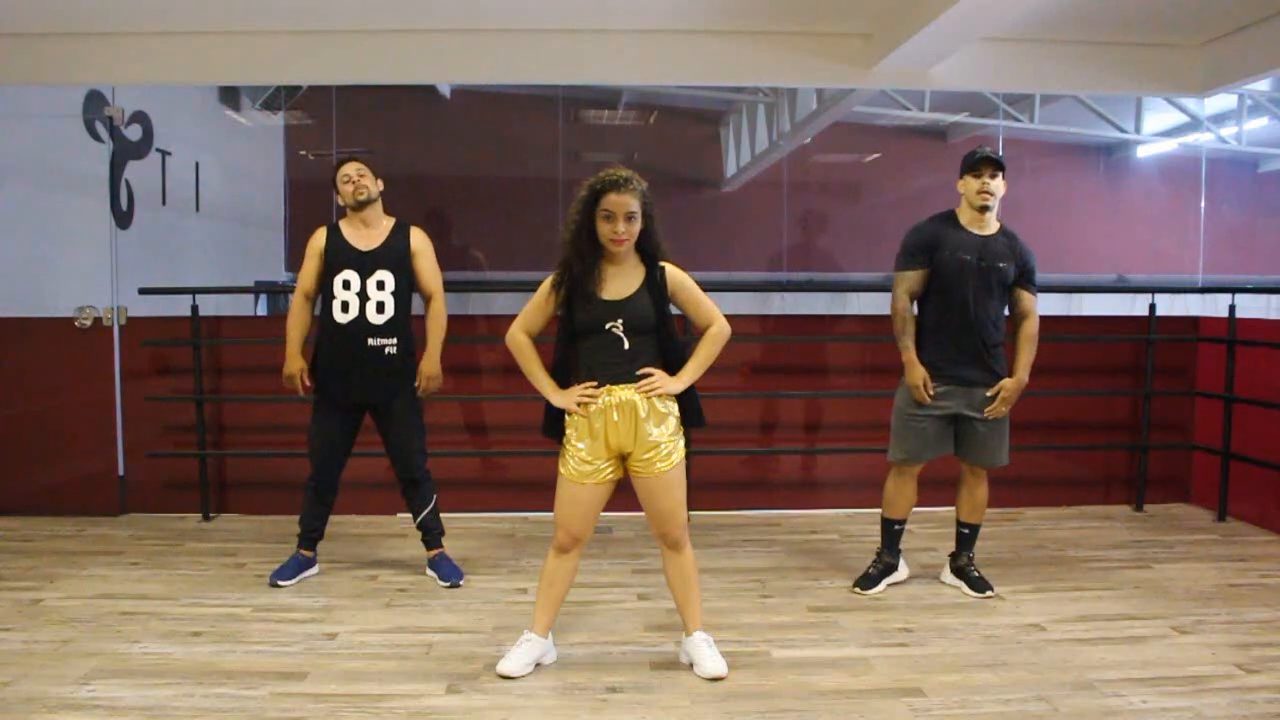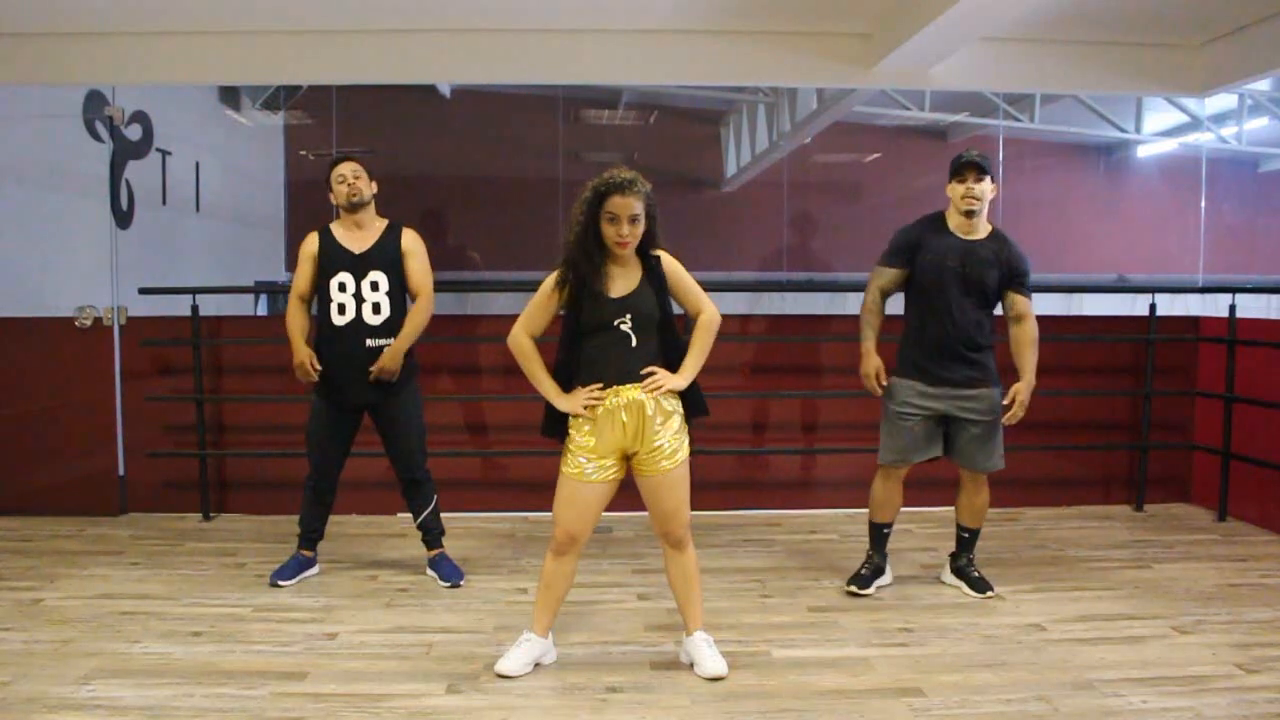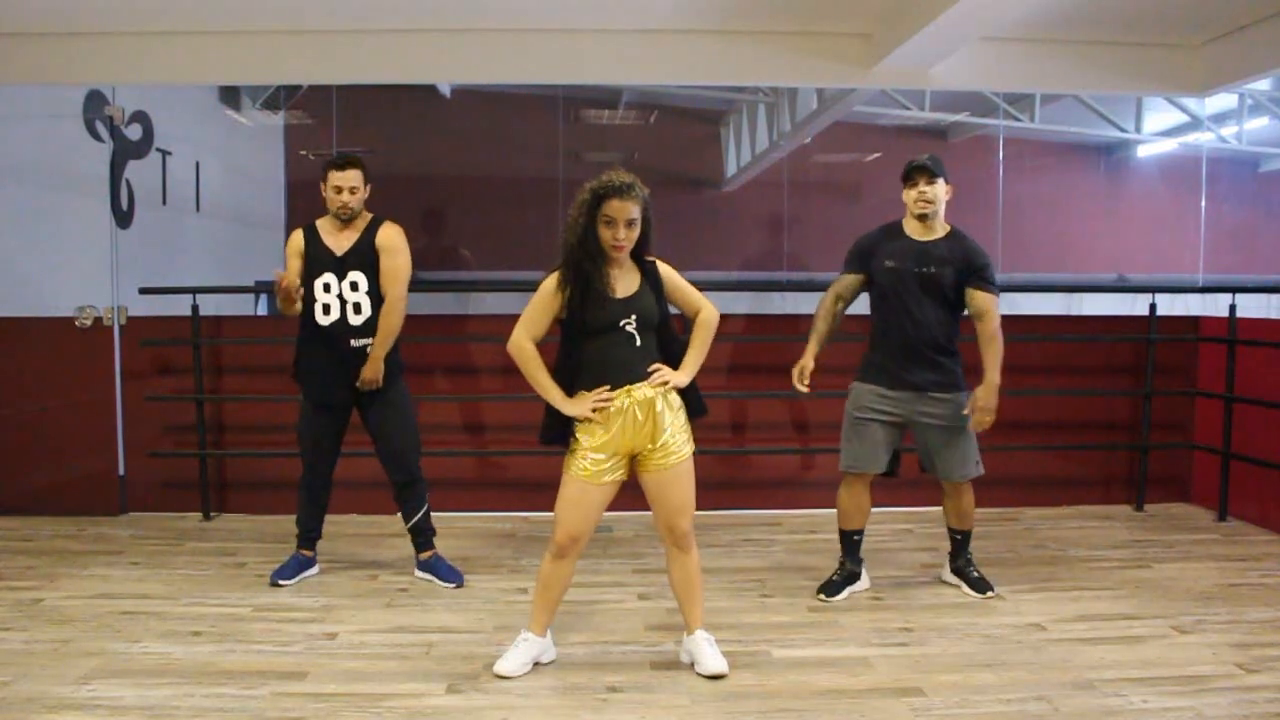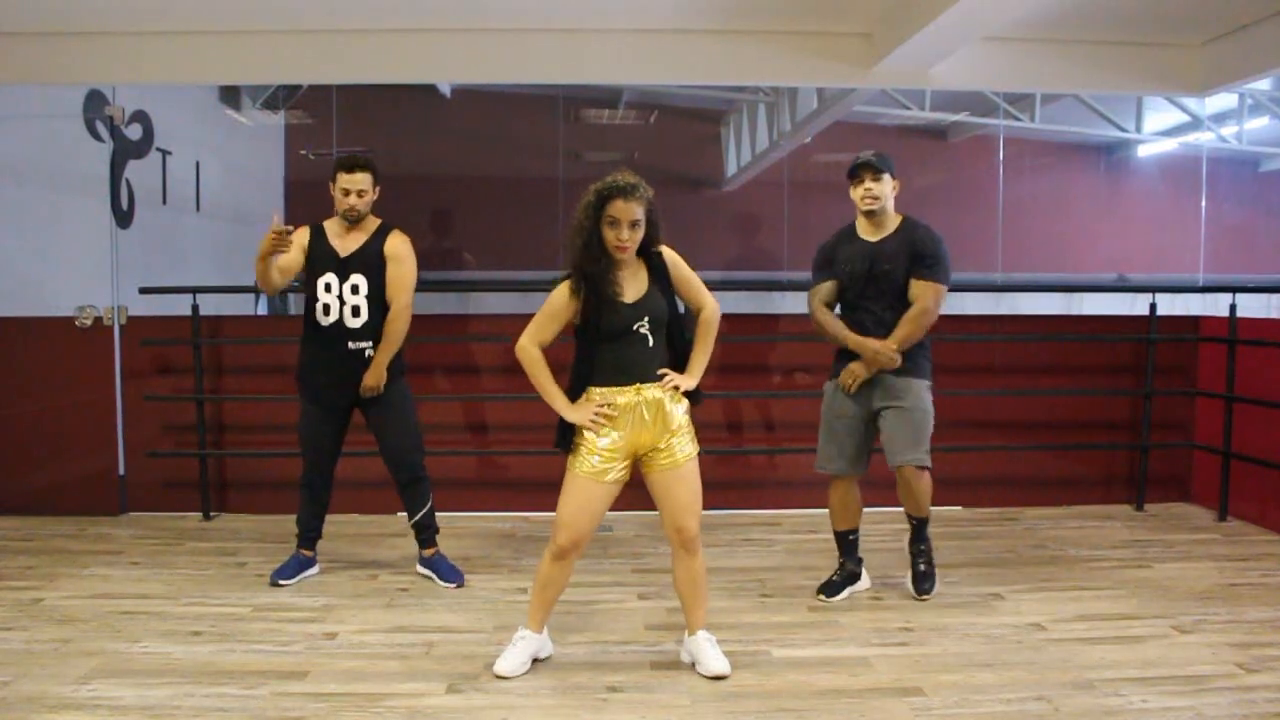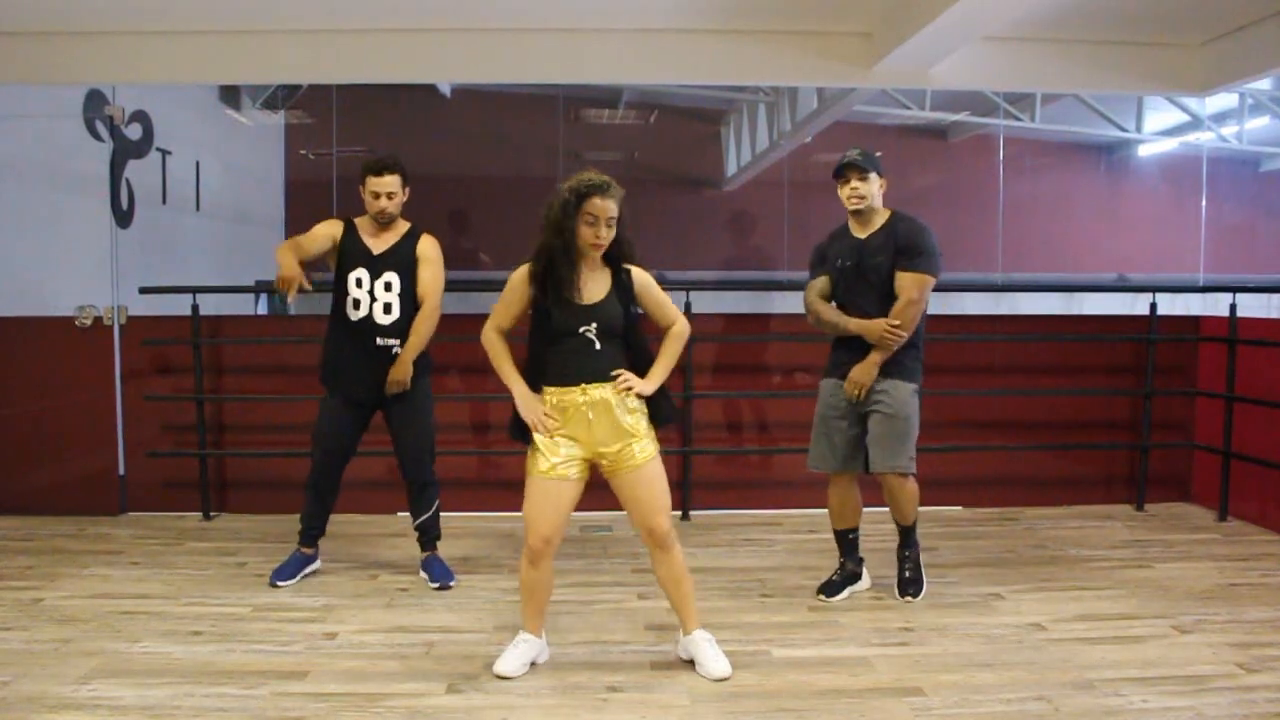
dt=0.3s
person 1, frame 1
left shoulder: (663, 275)
right shoulder: (569, 278)
left elbow: (718, 327)
right elbow: (518, 334)
left wrist: (681, 380)
right wrist: (553, 391)
left hip: (652, 418)
right hip: (588, 422)
left knee: (673, 534)
right knee: (567, 538)
left ankle: (696, 638)
right ankle: (537, 638)
person 1, frame 2
left shoulder: (660, 267)
right shoulder: (568, 278)
left elbow: (708, 314)
right elbow: (520, 336)
left wrist: (683, 376)
right wrist: (558, 397)
left hip: (659, 417)
right hip: (595, 423)
left knee: (676, 533)
right knee: (566, 537)
left ankle: (696, 638)
right ankle: (538, 639)
person 1, frame 3
left shoulder: (655, 272)
right shoulder: (567, 280)
left elbow: (706, 314)
right elbow: (520, 341)
left wrist: (685, 373)
right wrist: (563, 402)
left hip: (662, 416)
right hip: (601, 424)
left knee: (679, 533)
right knee: (566, 538)
left ankle: (697, 637)
right ankle: (535, 638)
person 1, frame 4
left shoulder: (665, 265)
right shoulder: (578, 286)
left elbow: (710, 311)
right elbow: (528, 346)
left wrist: (691, 376)
right wrist: (565, 406)
left hip: (667, 416)
right hip: (605, 421)
left knee: (686, 534)
right knee: (567, 538)
left ankle: (698, 638)
right ankle: (532, 634)
person 1, frame 5
left shoulder: (631, 278)
right shoulder: (533, 277)
left elbow: (679, 326)
right elbow: (492, 333)
left wrist: (651, 381)
right wrist: (521, 394)
left hip: (622, 416)
right hip: (560, 422)
left knee: (660, 532)
right knee: (539, 541)
left ankle: (694, 636)
right ankle: (530, 638)
person 2, frame 1
left shoulder: (1016, 250)
right shoulder: (929, 234)
left elbow: (1027, 317)
right elbow: (902, 299)
left wrist: (1019, 376)
right wrist: (911, 362)
left hip: (986, 382)
right hip: (929, 376)
left knee: (977, 470)
right knee: (906, 464)
left ankle: (961, 562)
right ankle: (889, 558)
person 2, frame 2
left shoulder: (1007, 254)
right shoulder: (916, 236)
left elbow: (1022, 319)
right elbow: (877, 291)
left wrist: (1027, 380)
right wrist: (868, 350)
left hip: (976, 383)
right hip: (913, 378)
left knee: (976, 474)
right knee: (891, 467)
left ankle: (961, 564)
right ankle: (877, 561)
person 2, frame 3
left shoulder: (968, 254)
right shoulder: (874, 244)
left elbow: (986, 318)
right elbow: (837, 297)
left wrist: (991, 382)
right wrist: (811, 351)
left hip: (942, 387)
right hip: (876, 384)
left knee: (957, 479)
right knee: (855, 474)
left ankle: (960, 562)
right ankle: (851, 567)
person 2, frame 4
left shoulder: (923, 241)
right shoulder: (834, 248)
left elbow: (925, 310)
right elbow: (818, 308)
left wrist: (880, 355)
right wrist: (863, 346)
left hip: (906, 372)
right hip: (850, 371)
left knee: (909, 464)
right knee: (840, 473)
left ankle: (920, 544)
right ankle: (850, 565)
person 2, frame 5
left shoulder: (911, 234)
right shoulder: (828, 246)
left elbow: (911, 302)
right elbow: (814, 305)
left wrist: (874, 361)
right wrist: (864, 327)
left hip: (894, 372)
right hip: (841, 373)
left knee: (893, 471)
right knee: (838, 473)
left ankle: (908, 551)
right ankle: (851, 565)
person 3, frame 1
left shoulder: (412, 238)
right shoulder: (324, 238)
left elbow: (435, 298)
right elbow: (303, 298)
left wrist: (432, 355)
right wrist: (293, 352)
left hip: (395, 376)
right hip: (335, 376)
left knee: (413, 468)
right knee: (323, 468)
left ankle: (436, 553)
right ankle: (305, 553)
person 3, frame 2
left shoulder: (405, 239)
right shoulder: (316, 242)
left elbow: (425, 298)
right elbow: (298, 301)
left wrist: (399, 349)
right wrist: (300, 348)
left hip: (393, 375)
right hip: (334, 378)
left knee: (414, 468)
right knee: (322, 469)
left ankle: (436, 552)
right ankle: (306, 553)
person 3, frame 3
left shoulder: (387, 234)
right shoulder: (301, 239)
left elbow: (396, 301)
right elbow: (292, 306)
left wrist: (377, 358)
right wrist: (287, 297)
left hip: (378, 371)
right hip: (321, 374)
left knee: (405, 466)
right knee: (315, 468)
left ankle: (426, 554)
right ankle: (305, 553)
person 3, frame 4
left shoulder: (394, 242)
right shoulder: (308, 237)
left elbow: (400, 309)
right elbow: (268, 284)
left wrist: (380, 365)
right wrist: (268, 251)
left hip: (381, 371)
right hip: (322, 374)
left knee: (409, 463)
right knee: (316, 467)
left ankle: (429, 552)
right ankle: (305, 552)
person 3, frame 5
left shoulder: (424, 244)
right shoulder: (339, 231)
left elbow: (430, 307)
right elbow: (296, 246)
left wrist: (407, 360)
right wrist: (289, 261)
left hip: (405, 372)
right hip: (347, 373)
left knee: (420, 467)
right knee: (325, 463)
left ankle: (430, 554)
right ankle: (307, 550)
